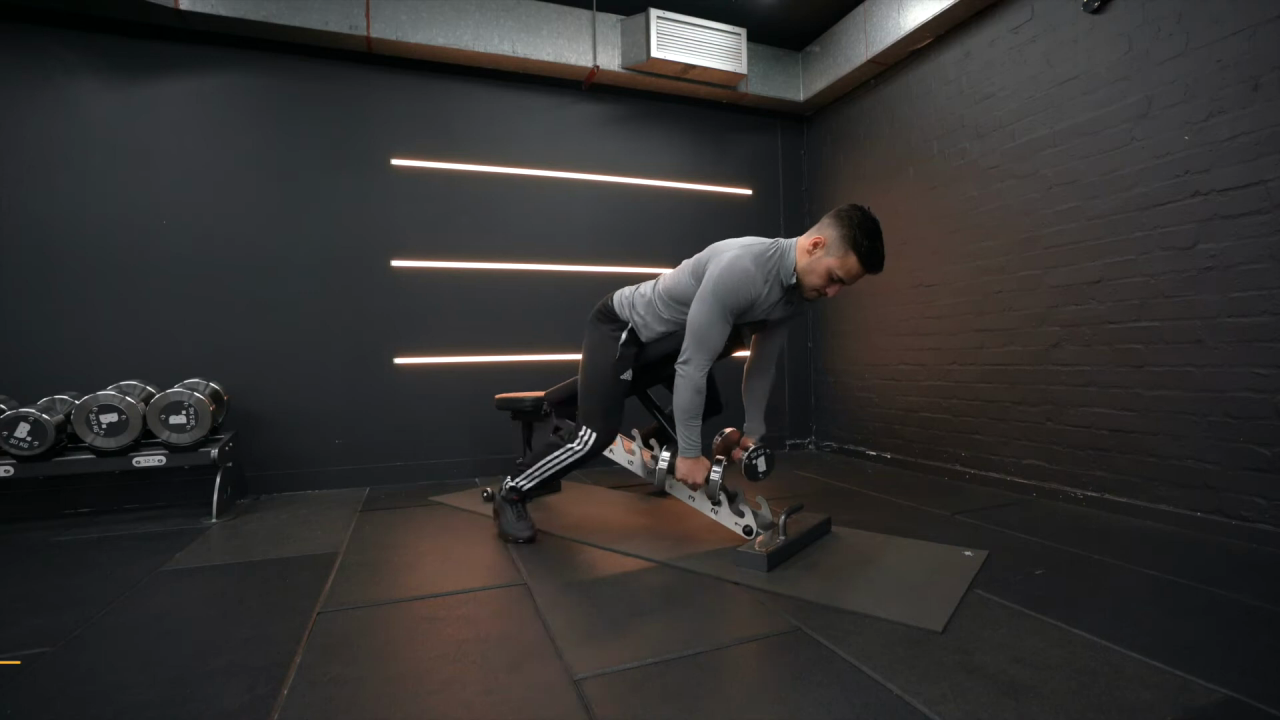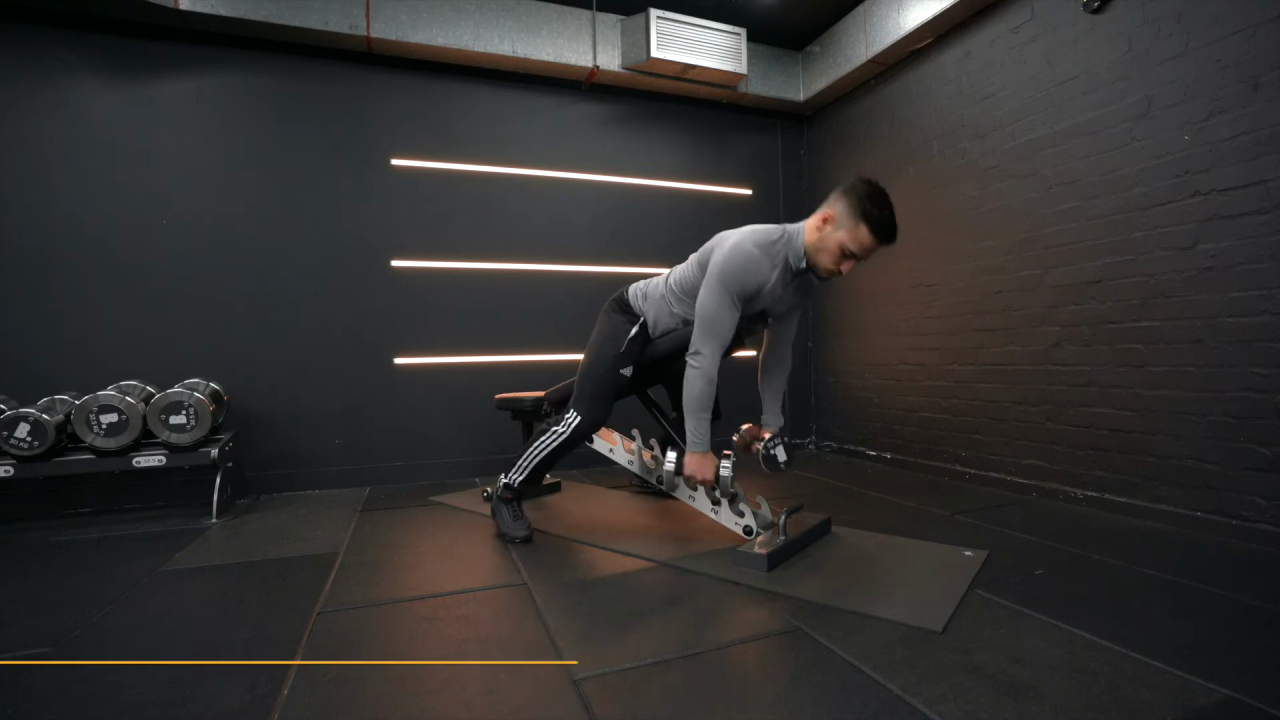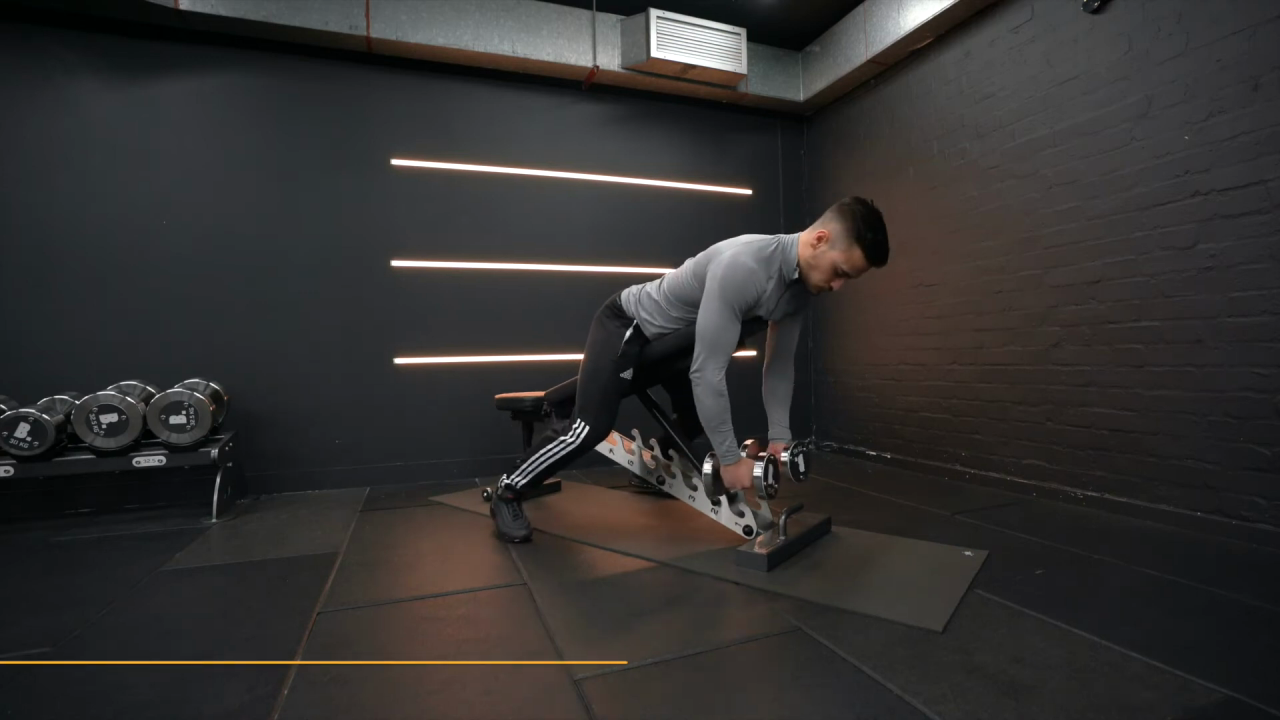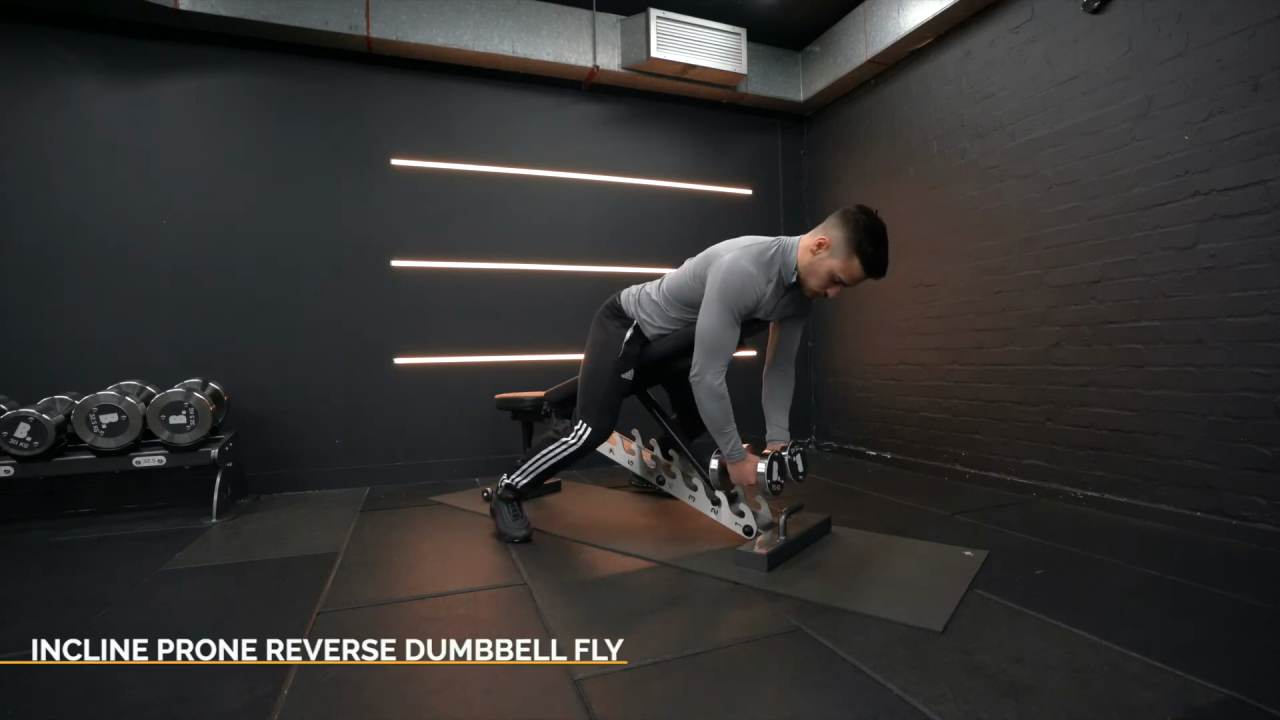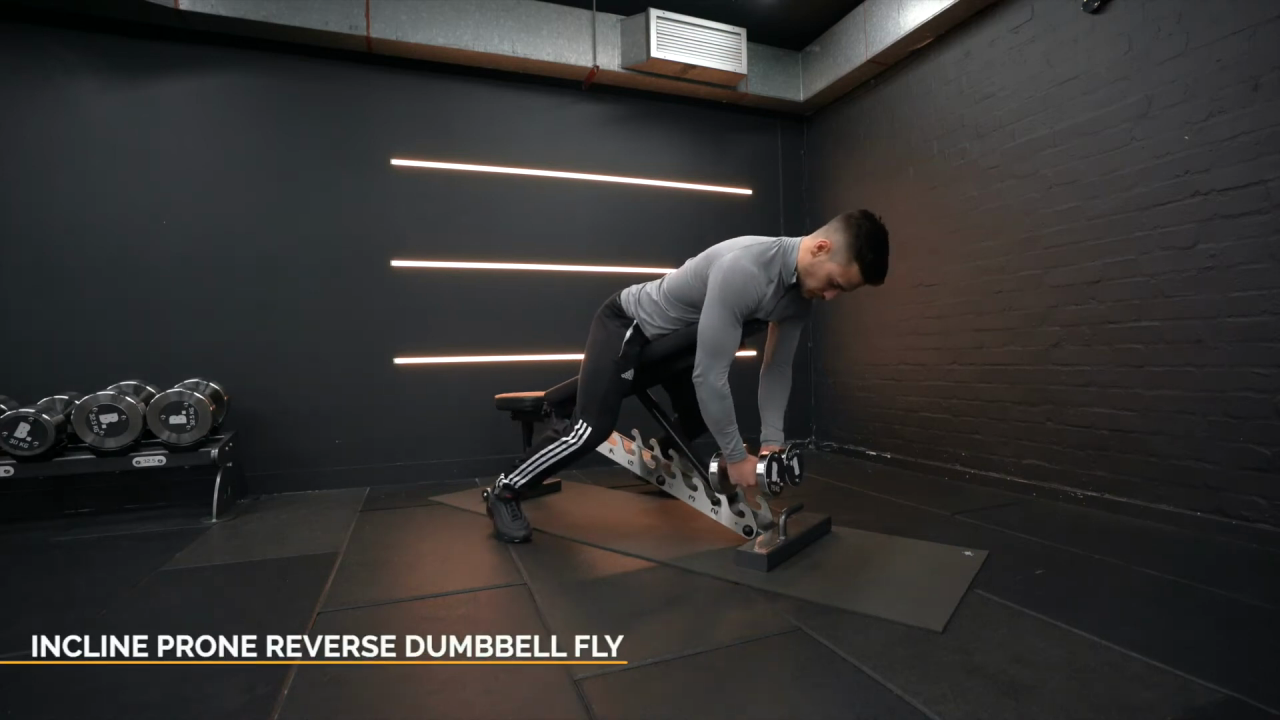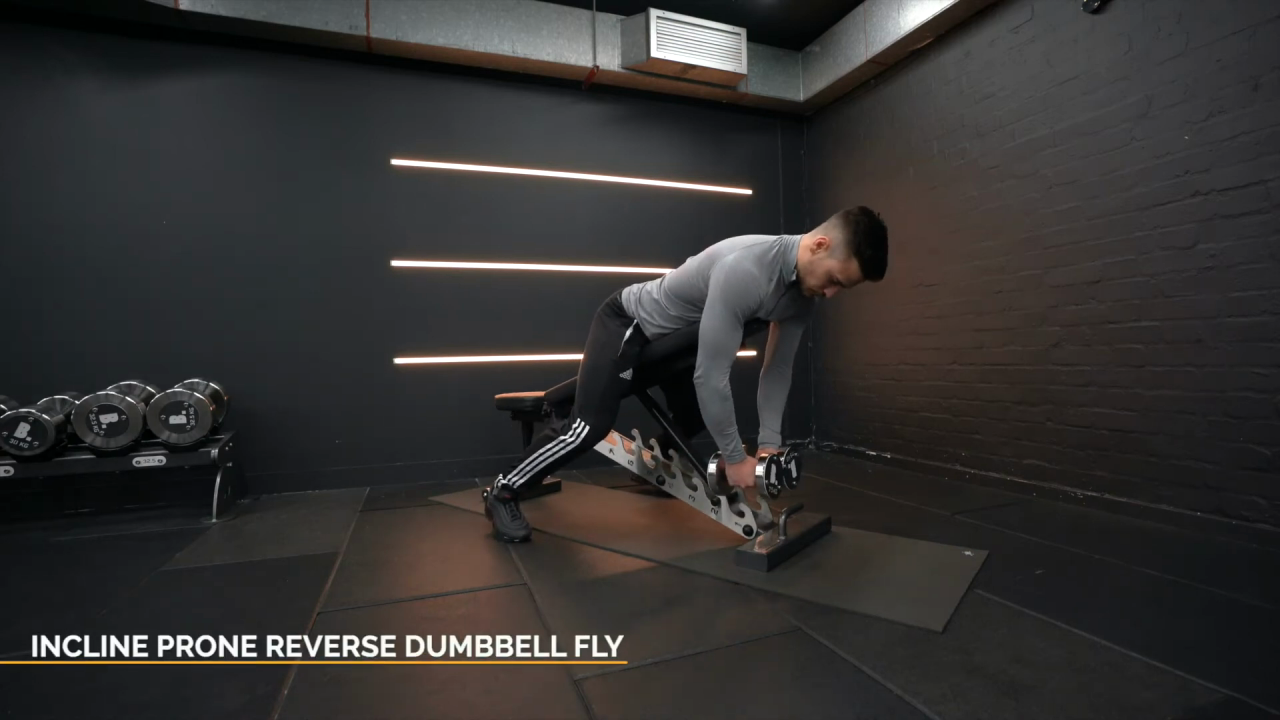
dt=0.7s
person 1, frame 1
left shoulder: (792, 293)
right shoulder: (741, 269)
left elbow: (762, 362)
right elbow: (693, 366)
left wrist: (752, 432)
right wrist: (689, 453)
left hip: (663, 335)
right hip: (620, 325)
left knee: (703, 406)
right knee: (597, 433)
right ankle: (512, 494)
person 1, frame 2
left shoulder: (804, 277)
right shoulder: (745, 254)
left elbow: (777, 350)
right elbow: (704, 355)
left wrist: (771, 423)
right wrist: (697, 449)
left hip: (678, 331)
right hip: (636, 320)
left knee: (700, 417)
right knee: (586, 418)
right ankle: (508, 492)
person 1, frame 3
left shoulder: (800, 288)
right shoulder: (742, 267)
left elbow: (779, 363)
right elbow: (708, 370)
left wrist: (779, 437)
right wrist: (729, 459)
left hip: (671, 335)
right hip: (628, 324)
left knee: (699, 415)
right knee: (591, 427)
right ankle: (508, 493)
person 1, frame 4
left shoulder: (800, 290)
right shoulder: (742, 269)
left elbow: (780, 366)
right elbow: (707, 374)
left wrist: (778, 439)
right wrist: (736, 457)
left hip: (672, 334)
right hip: (627, 323)
left knee: (700, 413)
right knee: (593, 428)
right ankle: (507, 492)
person 1, frame 5
left shoulder: (800, 293)
right shoulder: (743, 269)
left elbow: (777, 367)
right elbow: (709, 374)
left wrist: (772, 441)
right wrist: (736, 457)
left hip: (672, 334)
right hip: (628, 324)
left knee: (700, 415)
right knee: (592, 427)
right ankle: (504, 492)
person 1, frame 6
left shoulder: (802, 290)
right shoulder: (744, 269)
left elbow: (778, 367)
right elbow: (711, 375)
left wrist: (769, 443)
right wrist: (735, 459)
left hip: (673, 334)
right hip: (629, 323)
left knee: (696, 417)
right knee: (590, 426)
right ankle: (504, 492)
